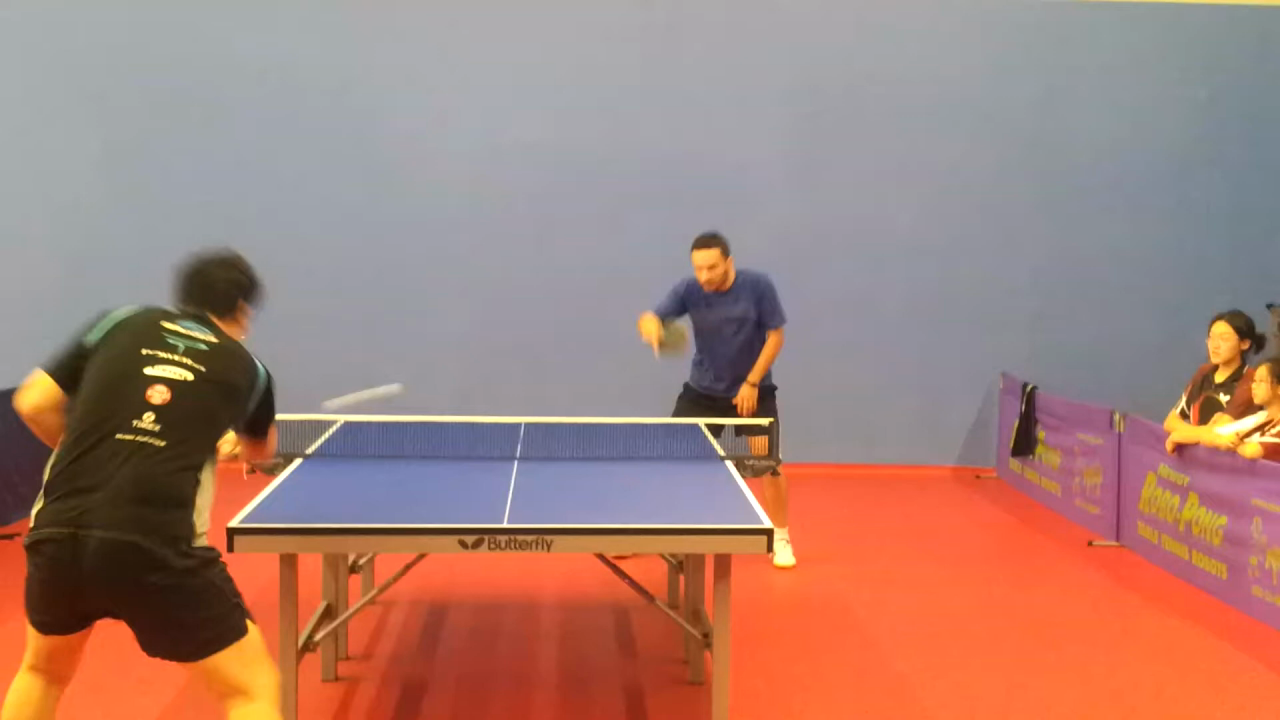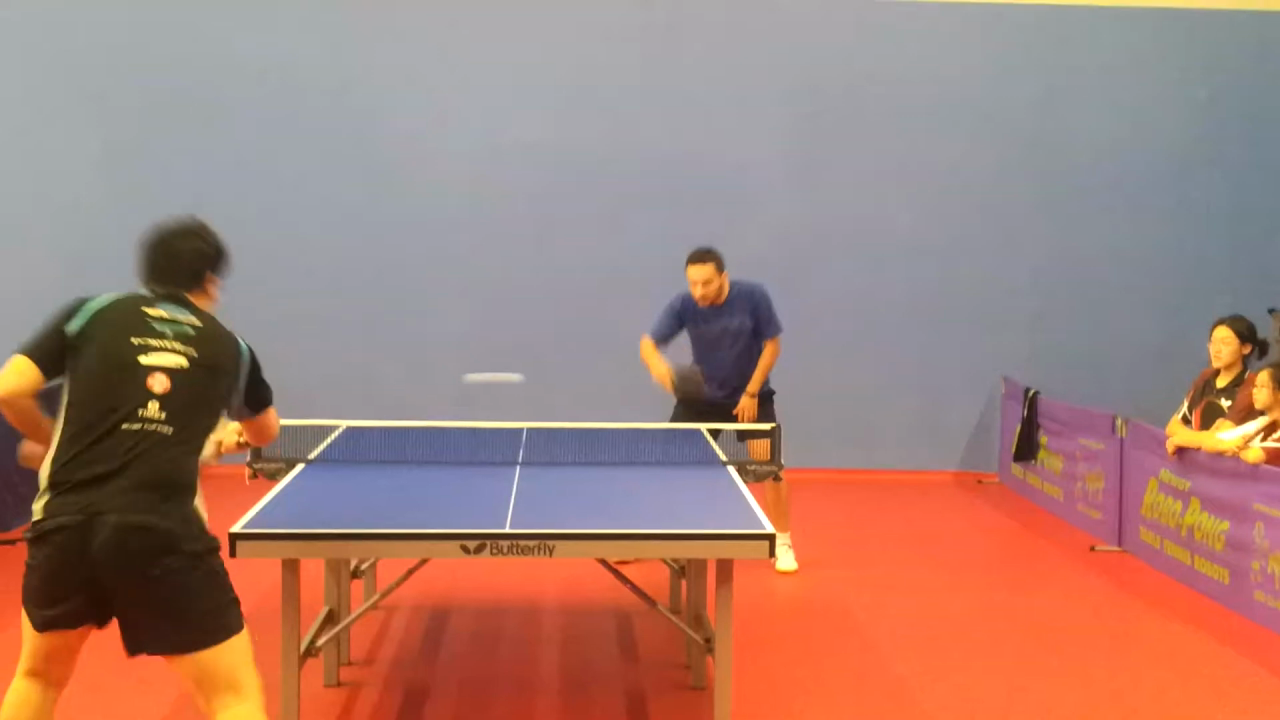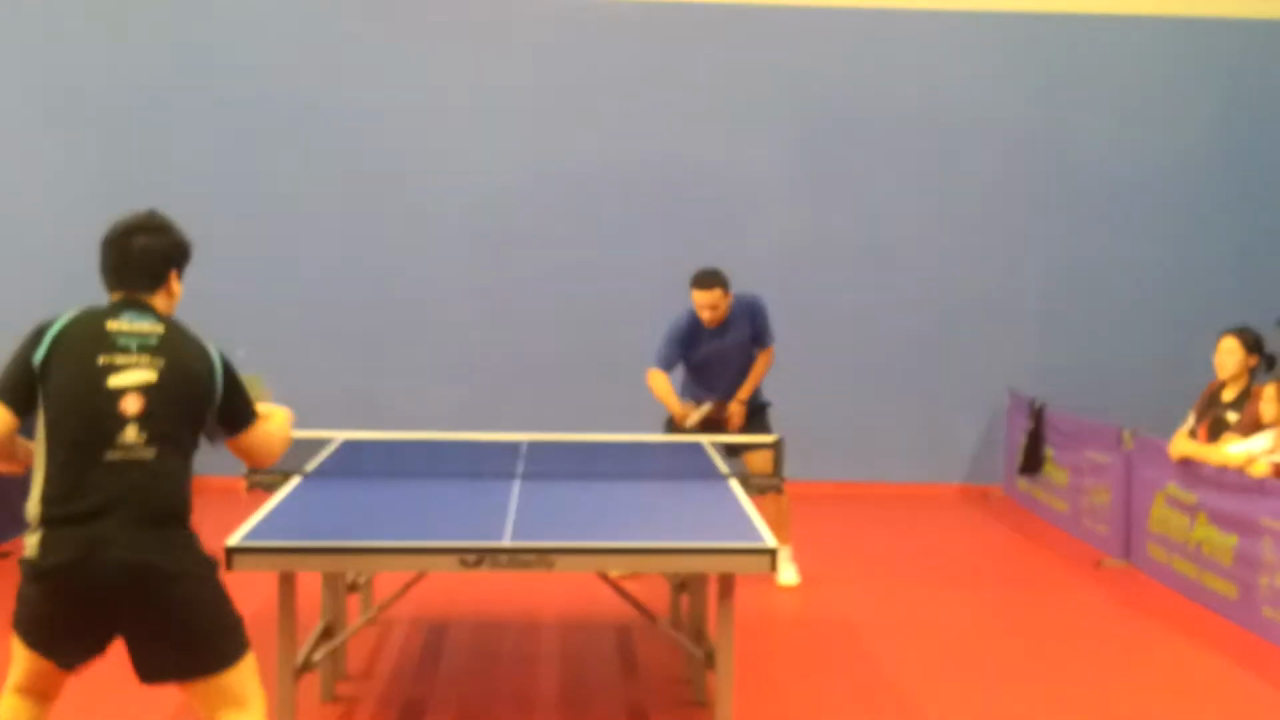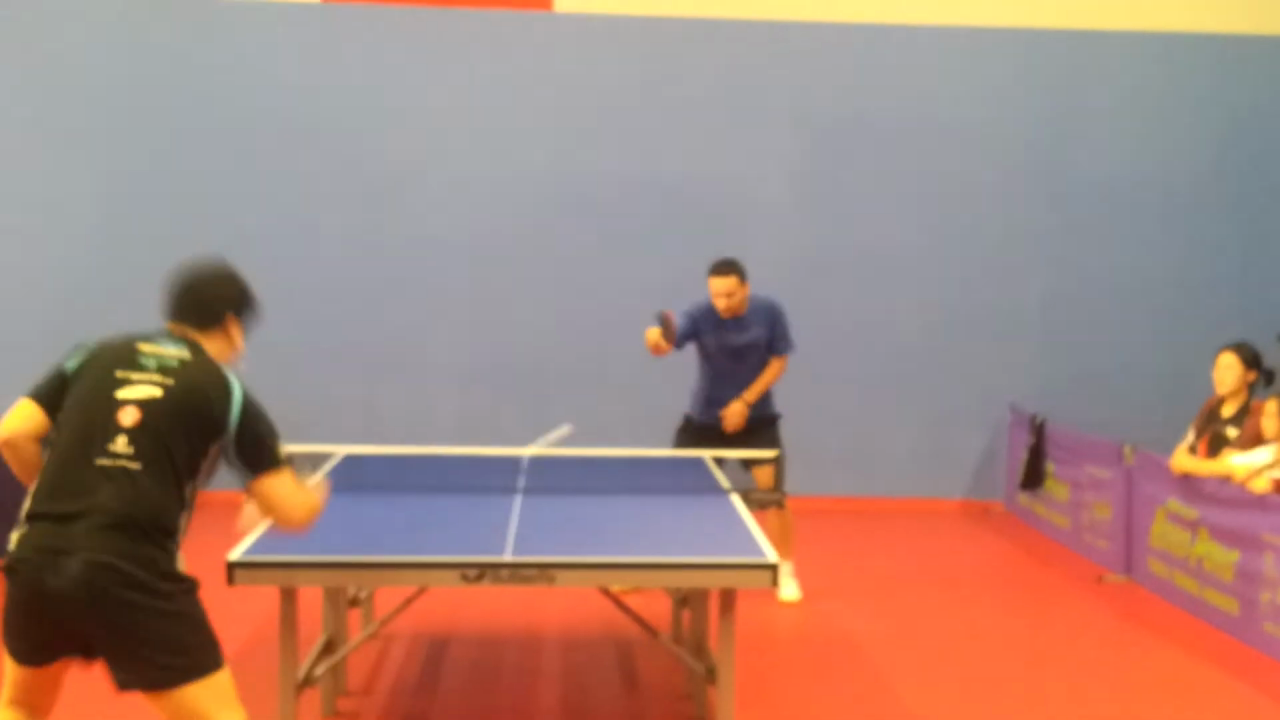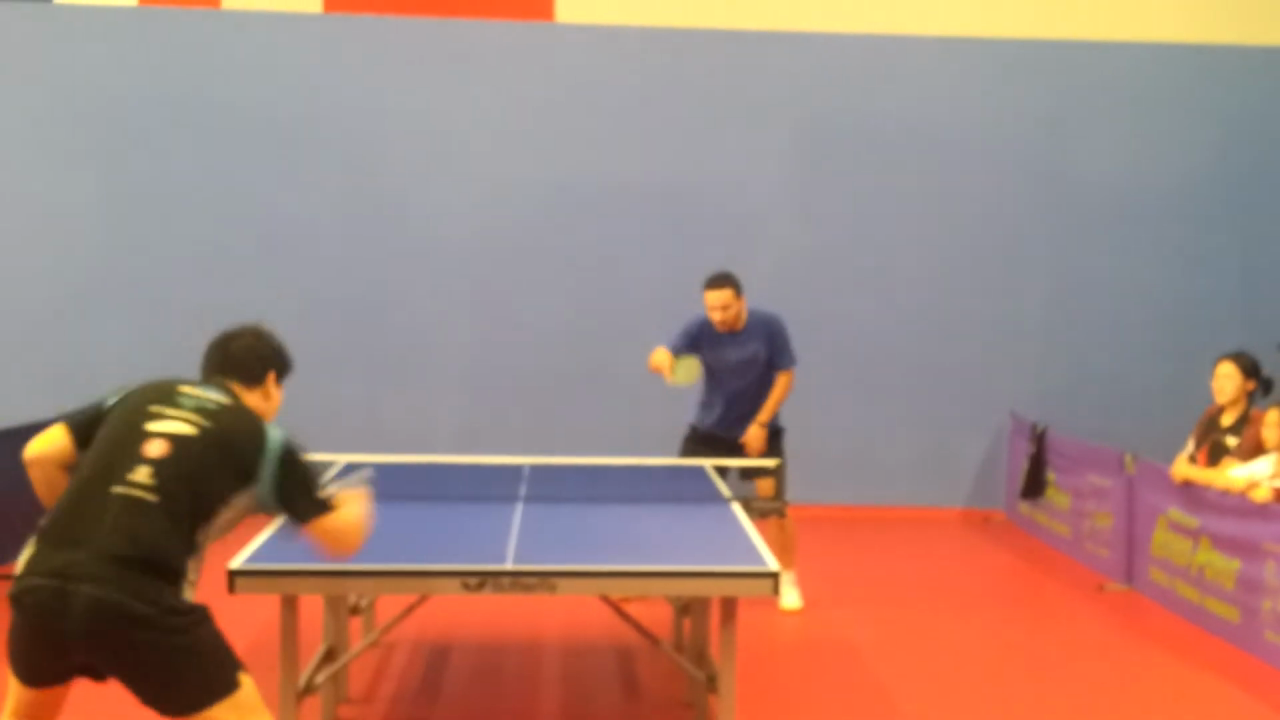
dt=0.2s
person 1, frame 1
left shoulder: (118, 325)
right shoulder: (246, 369)
right elbow: (261, 448)
left hip: (60, 530)
right hip: (159, 547)
left knee: (43, 670)
person 1, frame 2
left shoulder: (91, 314)
right shoulder: (229, 349)
right elbow: (267, 430)
left wrist: (41, 437)
right wrist: (240, 432)
left hip: (65, 525)
right hip: (161, 535)
person 1, frame 3
left shoulder: (54, 336)
right shoulder: (200, 359)
right elbow: (261, 450)
right wrist: (278, 421)
left hip: (62, 558)
right hip: (162, 563)
person 1, frame 4
left shoulder: (97, 355)
right shoulder: (229, 395)
right elbow: (294, 512)
right wrist: (315, 492)
left hip: (37, 561)
right hip: (133, 575)
person 1, frame 5
left shoulder: (134, 397)
right shoulder: (262, 442)
left elbow: (39, 454)
right elbow: (342, 538)
right wrist: (356, 508)
left hip: (44, 584)
right hip: (141, 608)
person 2, frame 1
left shoulder: (759, 286)
right shoulder: (688, 290)
left elbow: (776, 336)
right elbow: (651, 317)
left wrist: (751, 383)
right wrist: (650, 327)
left hip: (751, 389)
right hip: (702, 390)
left knee: (768, 462)
left ankle: (781, 538)
person 2, frame 2
left shoulder: (754, 296)
right shoulder: (682, 305)
left elbow: (771, 343)
right elbow: (649, 343)
left wrist: (752, 393)
right wrist: (657, 367)
left hip: (749, 395)
right hip: (700, 396)
left ankle: (782, 542)
person 2, frame 3
left shoulder: (752, 307)
right shoulder: (684, 326)
left elbow: (765, 353)
right elbow: (654, 376)
left wrist: (741, 400)
right wrist: (676, 406)
left hip: (744, 409)
right hip: (695, 411)
left knee: (768, 480)
left ankle: (784, 557)
person 2, frame 4
left shoulder: (770, 312)
right shoulder: (699, 315)
left elbow: (779, 361)
right elbow: (661, 346)
left wrist: (744, 402)
right wrist: (656, 337)
left hip: (756, 418)
right hip: (703, 419)
left knee: (772, 493)
left ankle: (786, 571)
person 2, frame 5
left shoulder: (770, 326)
right shoulder: (698, 329)
left elbow: (784, 376)
right elbow: (659, 359)
left wrist: (761, 424)
right wrist: (661, 358)
left hip: (757, 429)
right hip: (708, 431)
left knee: (773, 503)
left ankle: (787, 579)
